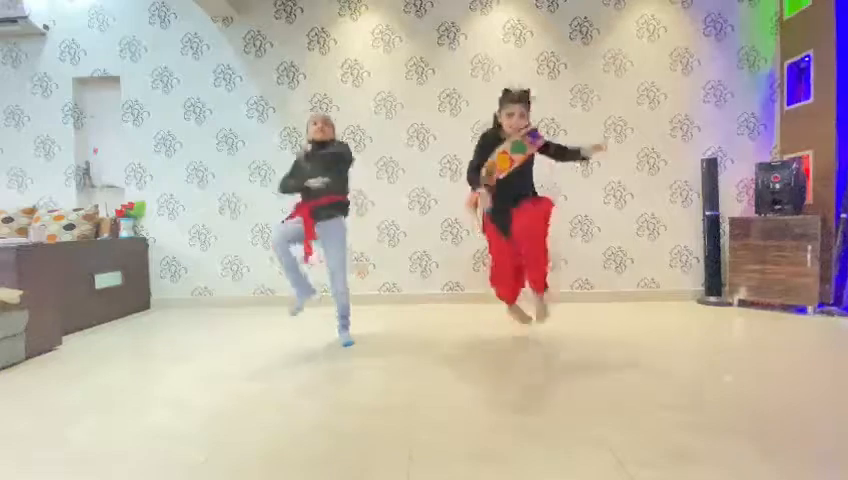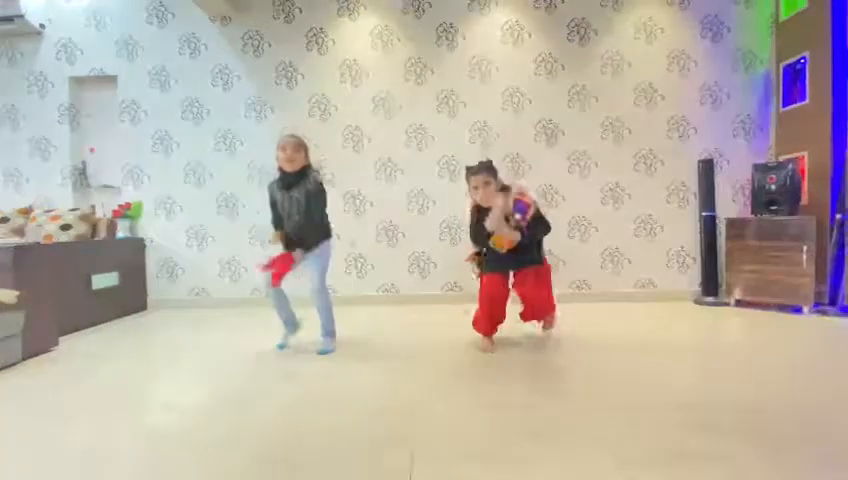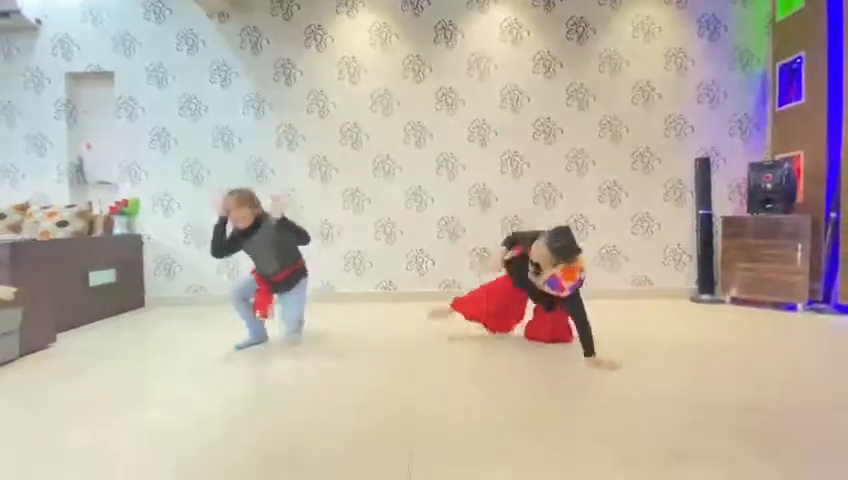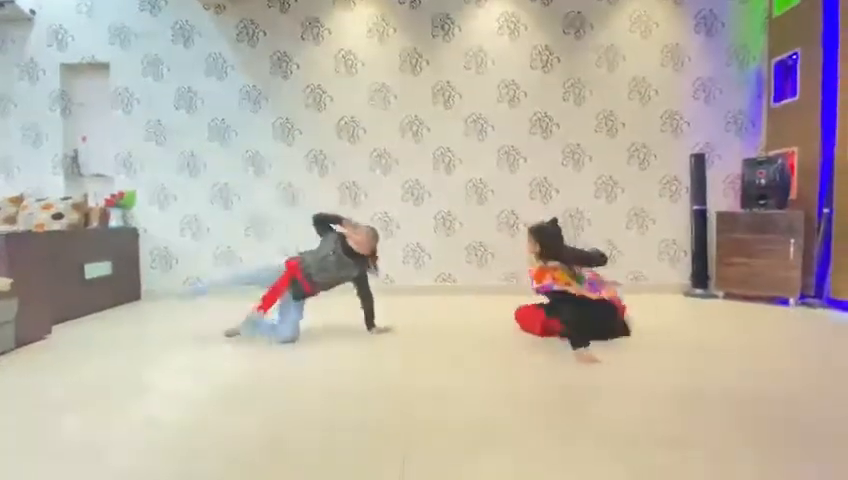
dt=0.5s
person 1, frame 1
left shoulder: (340, 150)
right shoulder: (303, 158)
left elbow: (345, 158)
right elbow: (284, 186)
left wrist: (313, 152)
right wrist: (307, 184)
left hip: (332, 219)
right hip: (307, 218)
left knee: (338, 279)
right knee: (277, 238)
left ankle: (343, 326)
right ankle: (302, 289)
person 1, frame 2
left shoulder: (313, 184)
right shoulder: (274, 187)
left elbow: (317, 221)
right elbow: (277, 220)
right wrist: (284, 243)
left hip: (317, 243)
right hip: (291, 244)
left knee: (317, 287)
left ankle: (329, 336)
right ankle: (291, 325)
person 1, frame 3
left shoulder: (272, 225)
right shoulder: (240, 233)
left elbow: (304, 239)
right elbow: (217, 252)
left wrist: (280, 219)
right wrist: (222, 220)
left hip: (293, 279)
right hip: (265, 278)
left knee: (289, 335)
left ankle: (293, 327)
right ankle: (257, 334)
person 1, frame 4
left shoulder: (357, 268)
right shoulder: (334, 238)
left elbow: (366, 297)
right elbow: (317, 218)
left wrist: (371, 326)
right wrist: (341, 220)
left hip: (297, 293)
right hip: (289, 272)
left knee: (286, 335)
right knee: (240, 279)
left ankle: (250, 325)
person 2, frame 1
right shoulder: (489, 139)
left elbow: (564, 153)
right elbow: (473, 171)
left wrist: (586, 152)
right wrist: (480, 190)
left hip: (525, 203)
right hip: (498, 207)
left knee: (532, 245)
right knee: (505, 256)
left ankle: (538, 294)
right ankle: (511, 303)
person 2, frame 2
right shoulder: (478, 211)
left elbow: (544, 228)
right elbow: (478, 241)
left wrist: (516, 235)
right wrist: (494, 216)
left hip: (526, 255)
right hip: (496, 256)
left ankle: (546, 314)
right ankle: (486, 331)
person 2, frame 3
right shoulder: (538, 241)
left elbow: (579, 316)
right elbow: (515, 238)
left wrist: (591, 357)
right wrist: (504, 250)
left hip: (549, 298)
right hip: (525, 279)
person 2, frame 4
left shoulder: (543, 276)
right shoulder: (568, 253)
left elbow: (567, 313)
right elbow: (601, 257)
left wrist: (579, 348)
left knee: (522, 314)
